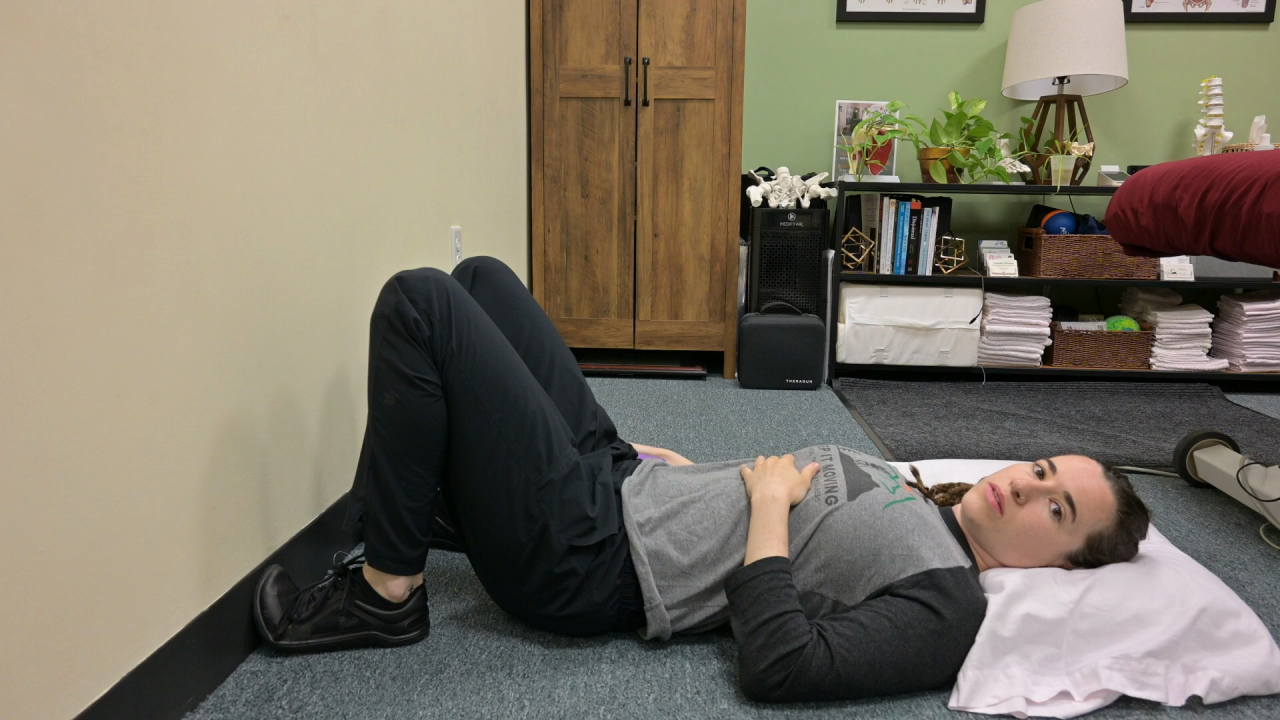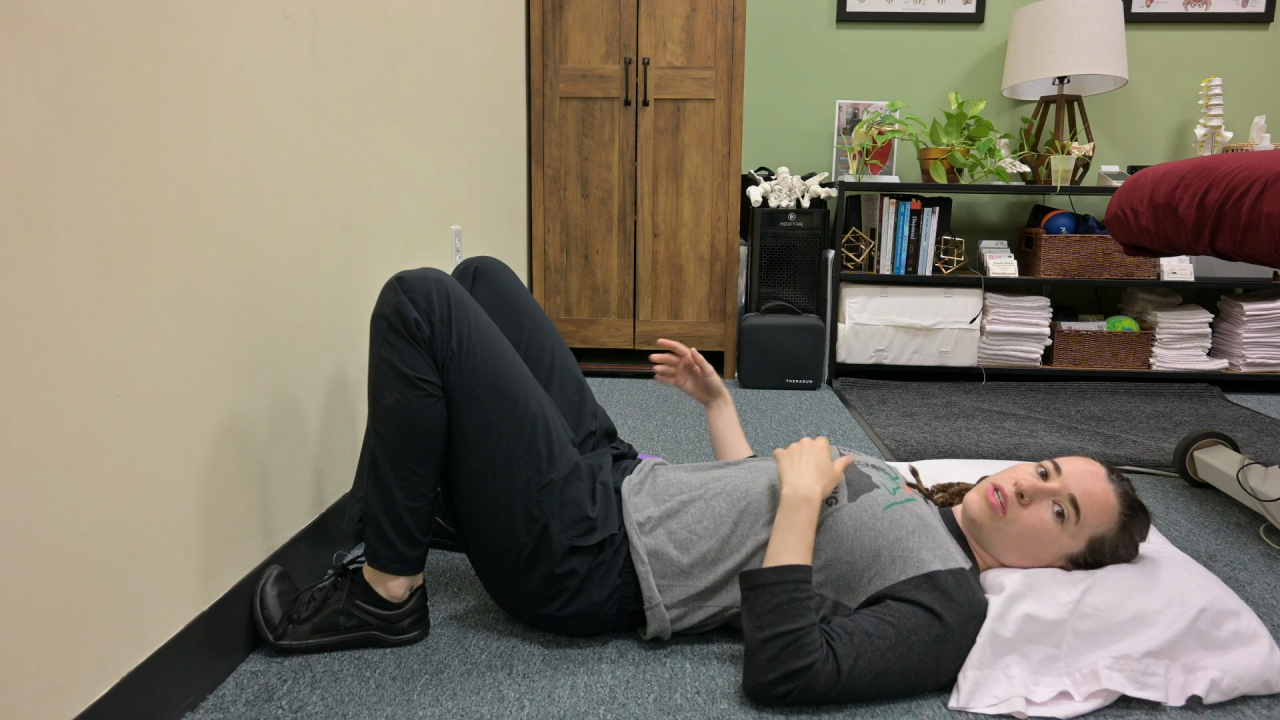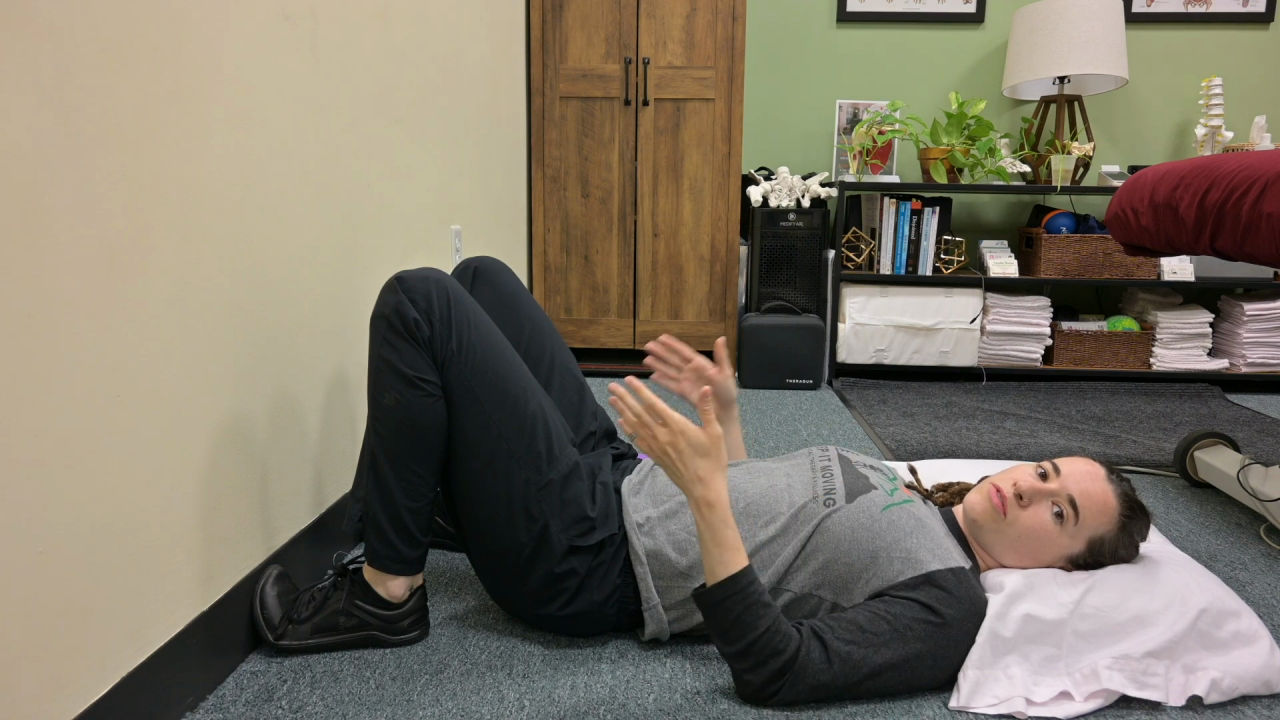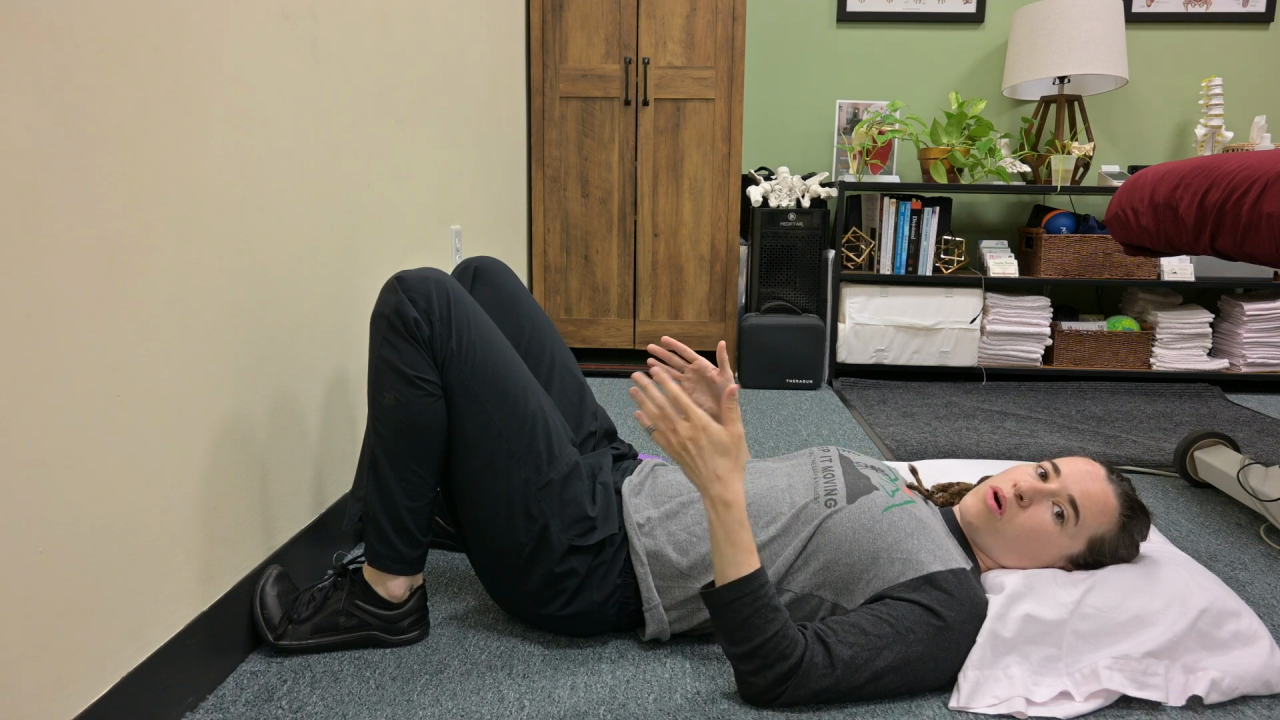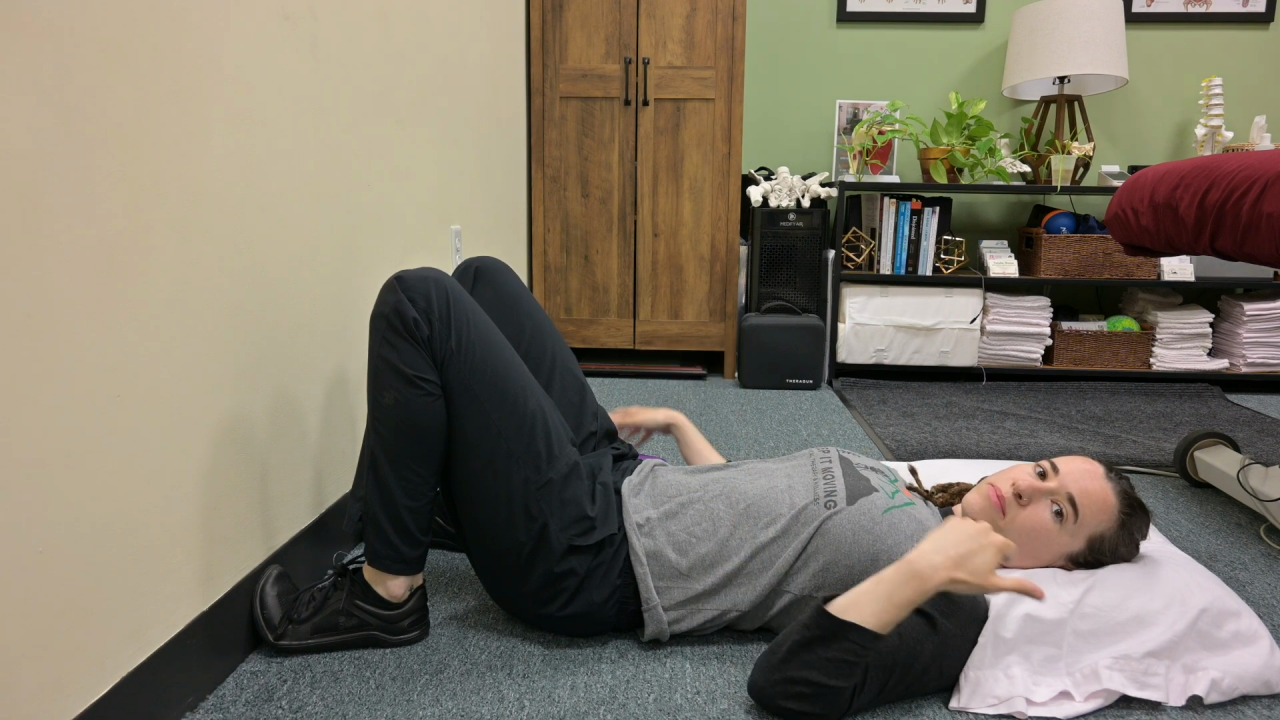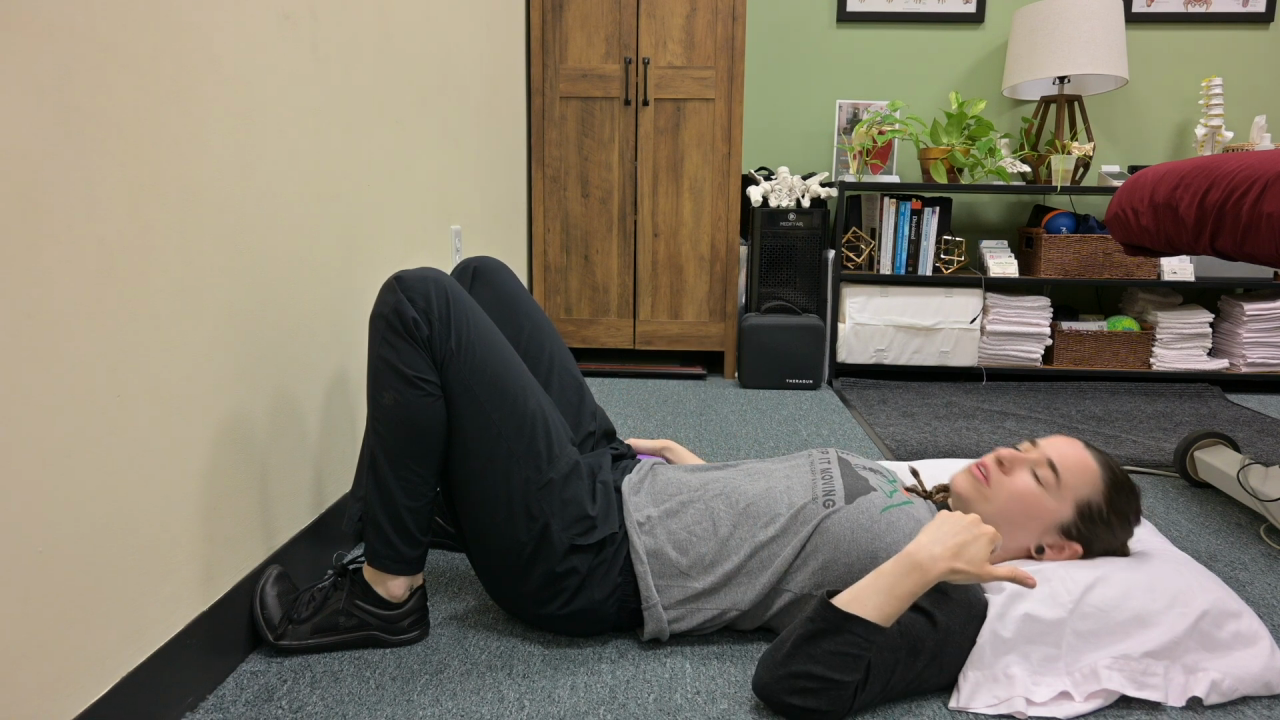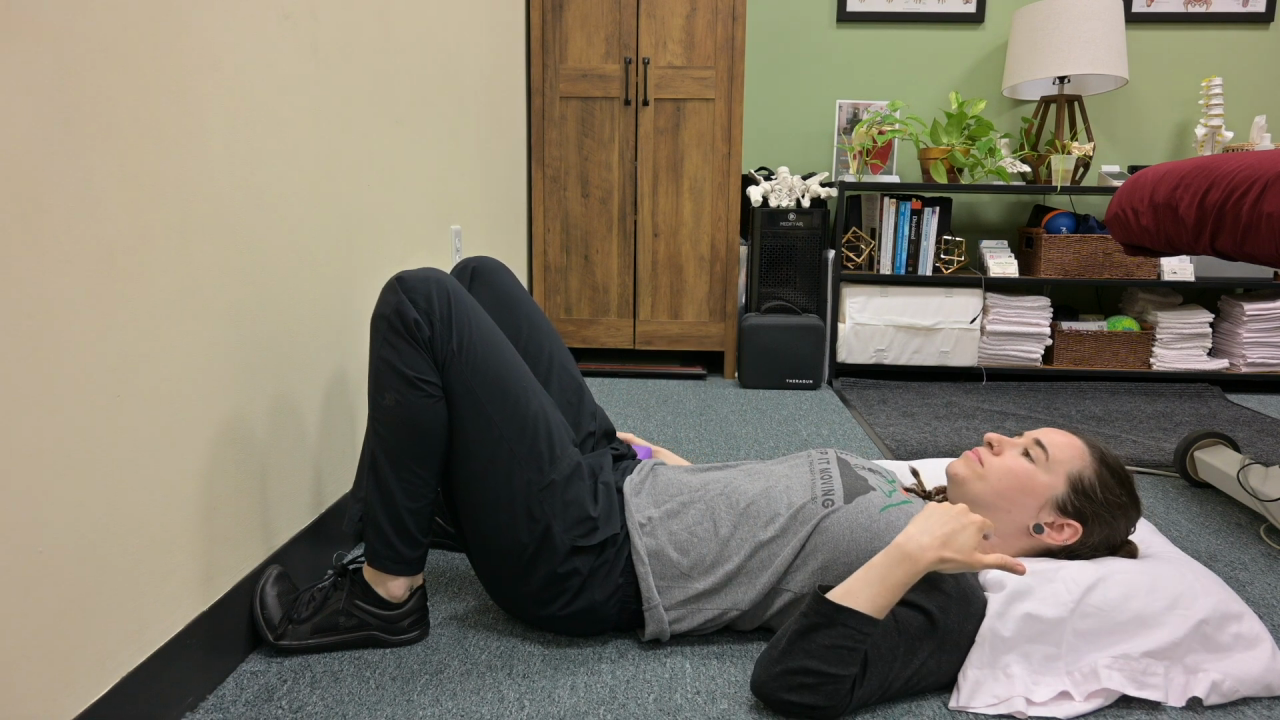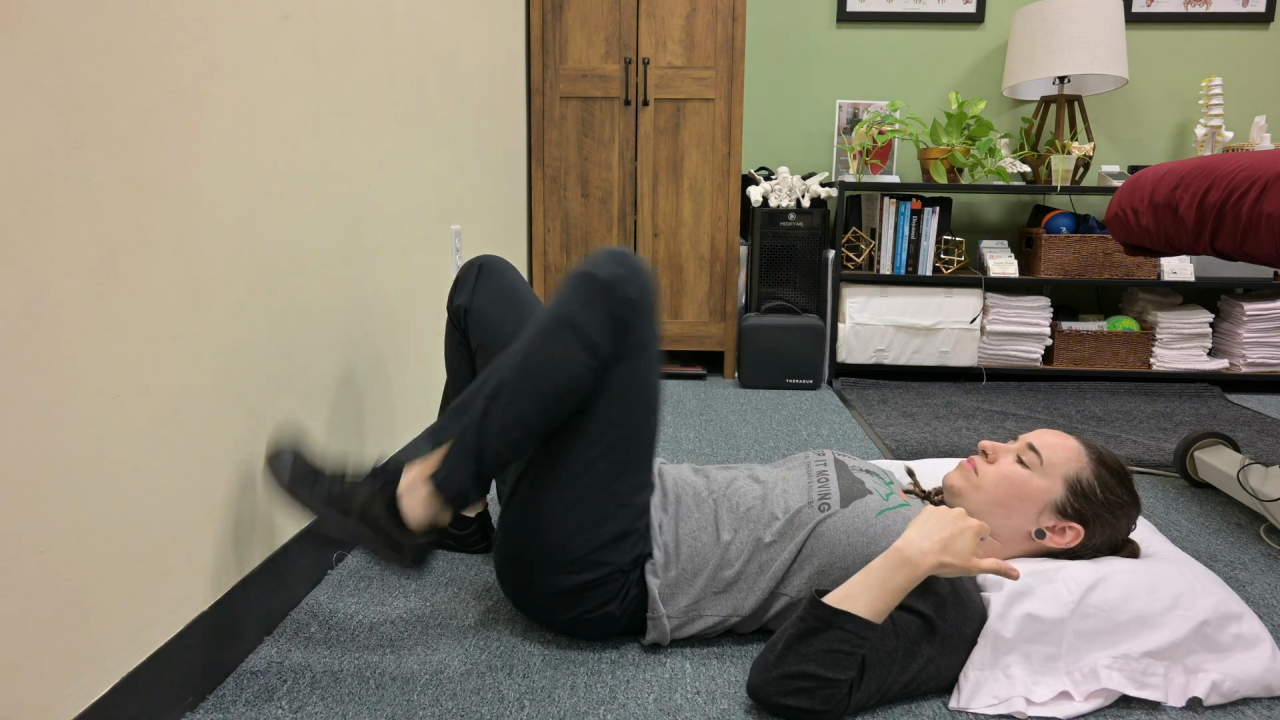
dt=0.5s
person 1, frame 1
left shoulder: (949, 603)
right shoulder: (910, 498)
left elbow: (775, 664)
left wrist: (771, 504)
right wrist: (674, 463)
left hip: (584, 556)
right hip: (621, 483)
left knee: (418, 302)
right knee: (478, 278)
left ankle: (381, 596)
right ankle: (442, 502)
person 1, frame 2
left shoulder: (947, 605)
right shoulder: (915, 506)
left elbow: (782, 673)
left wrist: (799, 497)
right wrist: (716, 400)
left hip: (584, 559)
right hip: (620, 481)
left knee: (418, 303)
right knee: (478, 276)
left ankle: (381, 597)
right ankle: (437, 504)
person 1, frame 3
left shoulder: (948, 604)
right shoulder: (912, 495)
left elbow: (771, 669)
left wrist: (703, 490)
right wrist: (724, 418)
left hip: (583, 556)
right hip: (616, 482)
left knee: (418, 303)
right knee: (479, 278)
left ankle: (382, 596)
right ankle: (441, 501)
person 1, frame 4
left shoulder: (948, 604)
right shoulder: (909, 494)
left elbow: (774, 672)
left wrist: (720, 490)
right wrist: (726, 420)
left hip: (582, 558)
right hip: (618, 480)
left knee: (420, 302)
right knee: (480, 277)
left ankle: (383, 595)
right ankle: (440, 502)
person 1, frame 5
left shoulder: (946, 612)
right shoulder: (903, 490)
left wrist: (923, 572)
right wrist: (680, 427)
left hip: (582, 557)
right hip: (621, 484)
left knee: (418, 302)
right knee: (480, 278)
left ankle: (383, 595)
right ankle: (442, 500)
person 1, frame 6
left shoulder: (946, 604)
right shoulder: (908, 492)
left wrist: (925, 562)
right wrist: (677, 458)
left hip: (584, 557)
right hip: (621, 483)
left knee: (419, 302)
right knee: (478, 277)
left ankle: (384, 592)
right ankle: (447, 497)
person 1, frame 7
left shoulder: (947, 598)
right shoulder: (905, 492)
left wrist: (913, 553)
left hip: (582, 559)
right hip: (619, 488)
left knee: (420, 304)
right knee: (476, 280)
left ankle: (383, 595)
right ankle: (450, 499)
person 1, frame 8
left shoulder: (946, 603)
right shoulder: (908, 498)
left wrist: (911, 560)
left hip: (590, 575)
right hip: (645, 497)
left knee: (614, 284)
right knee: (485, 281)
left ankle: (410, 499)
right ankle: (457, 509)
